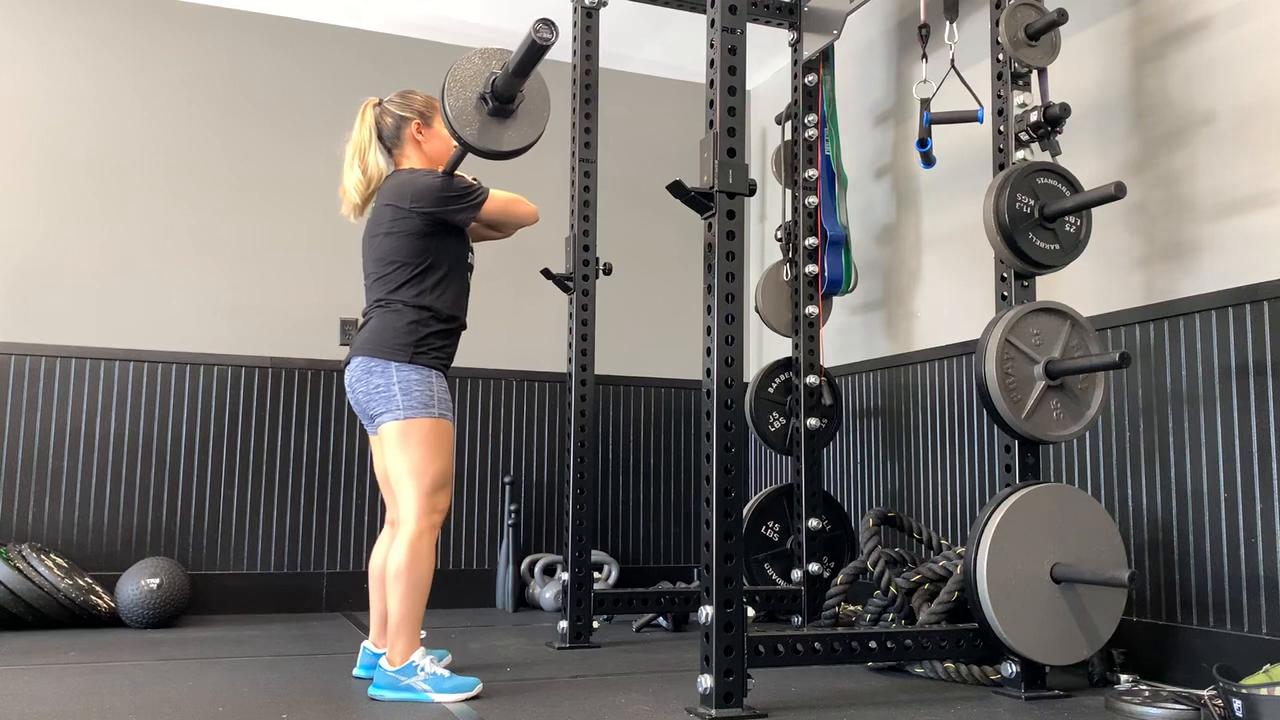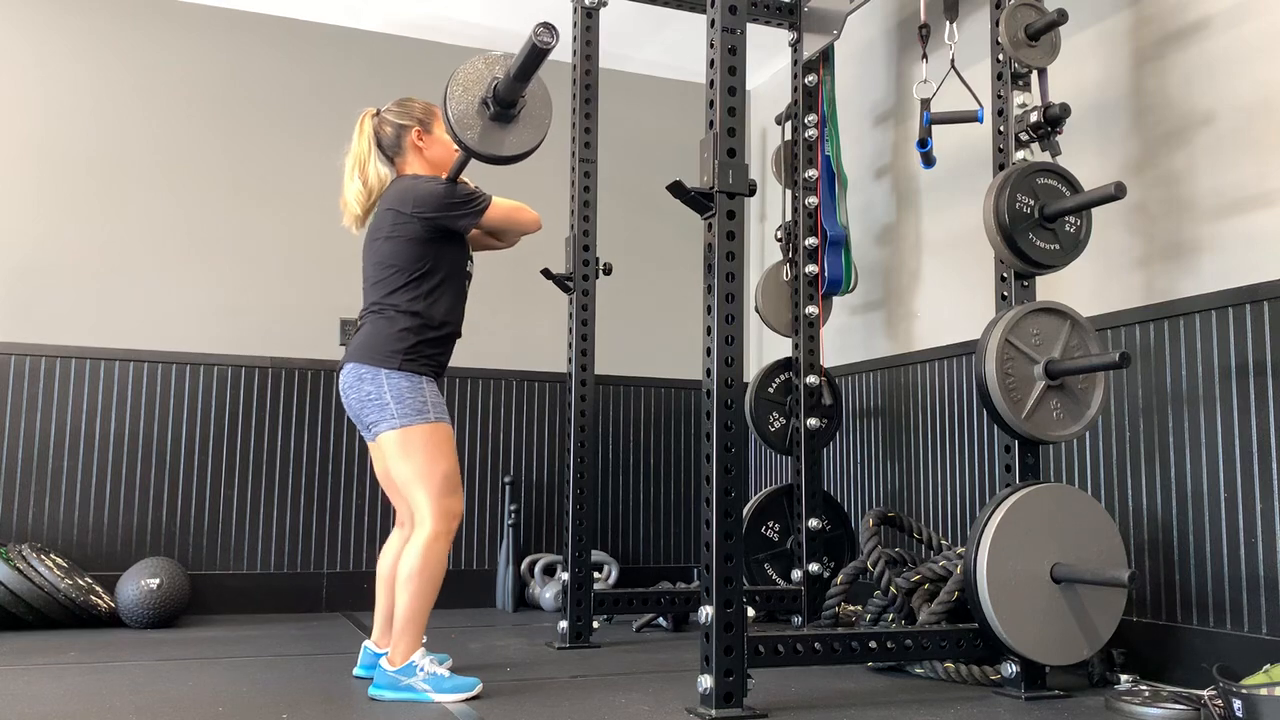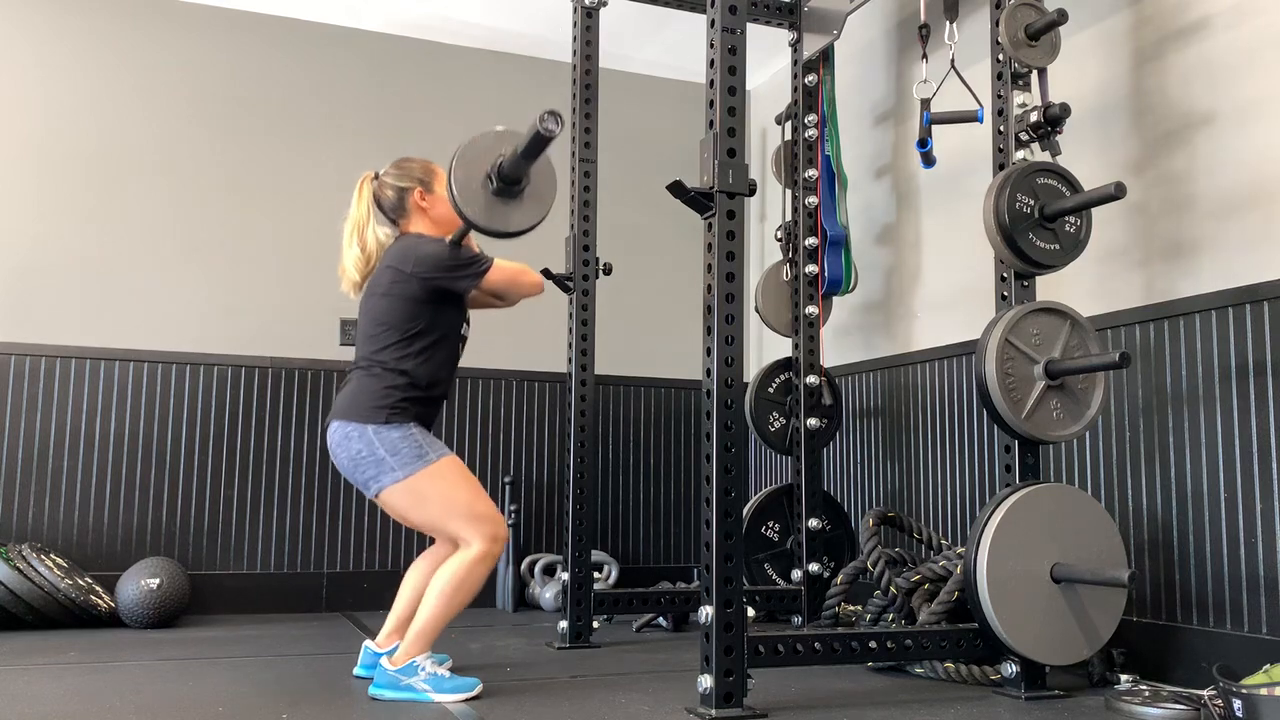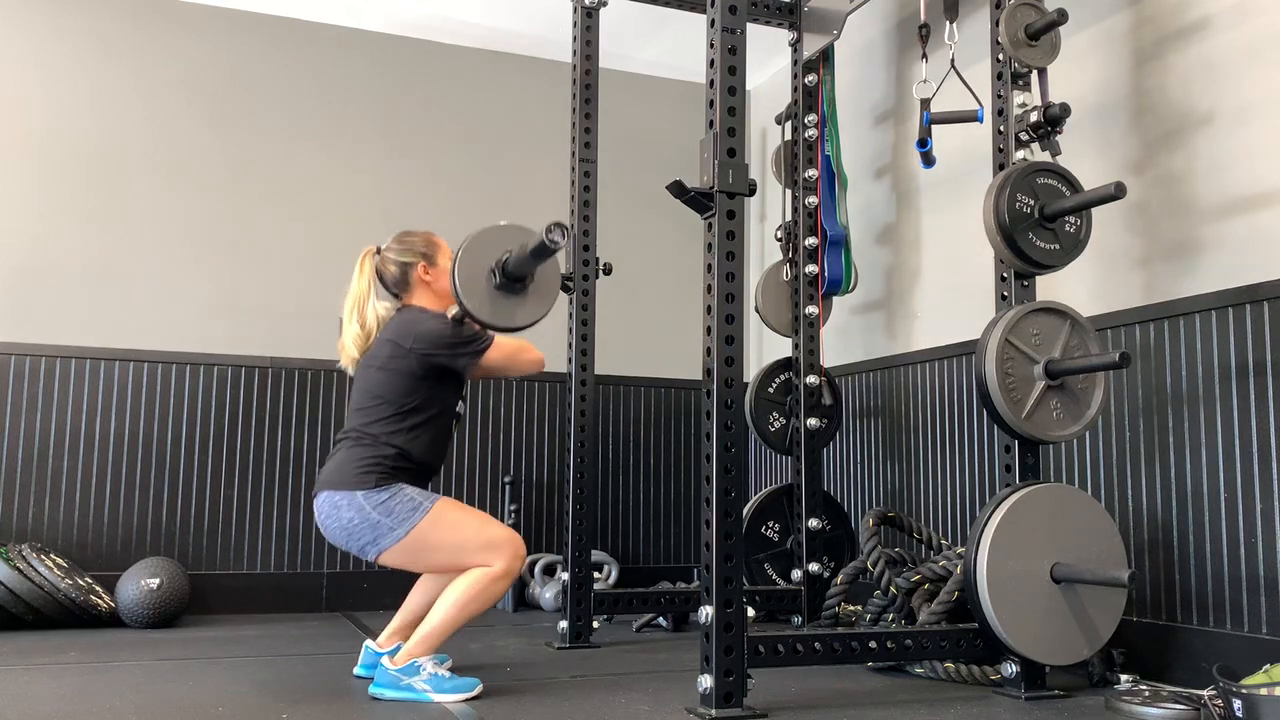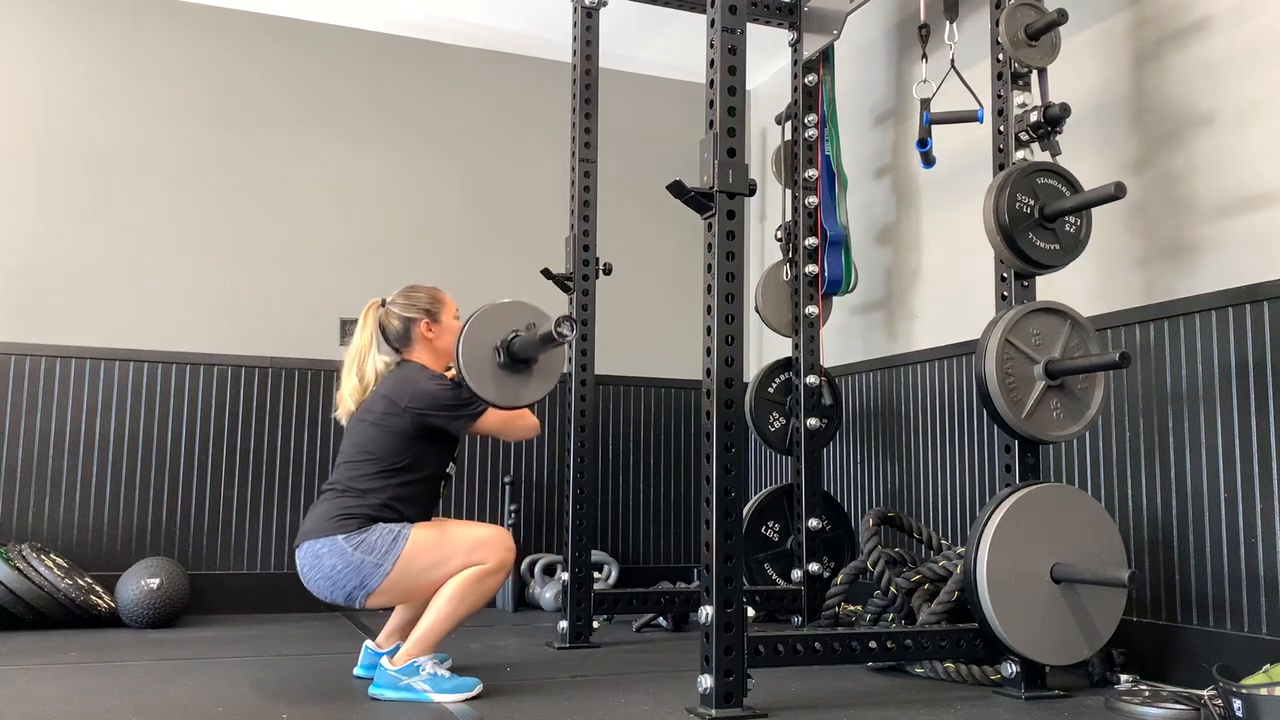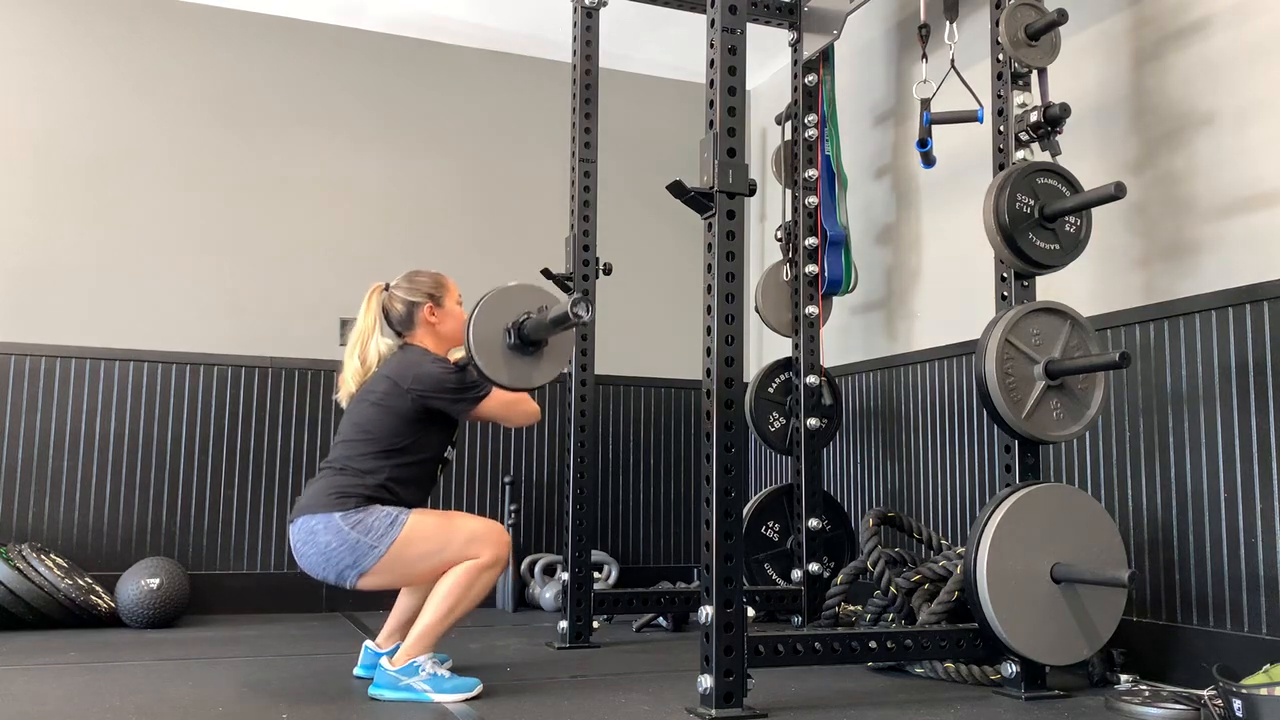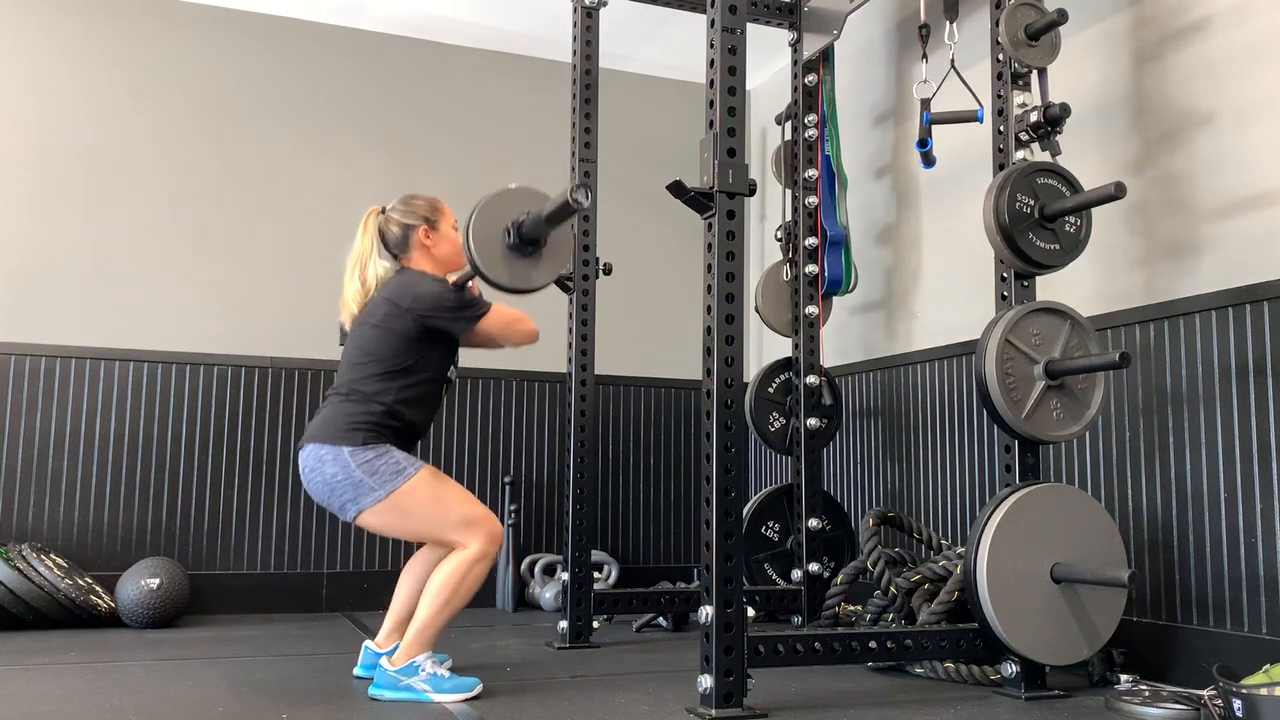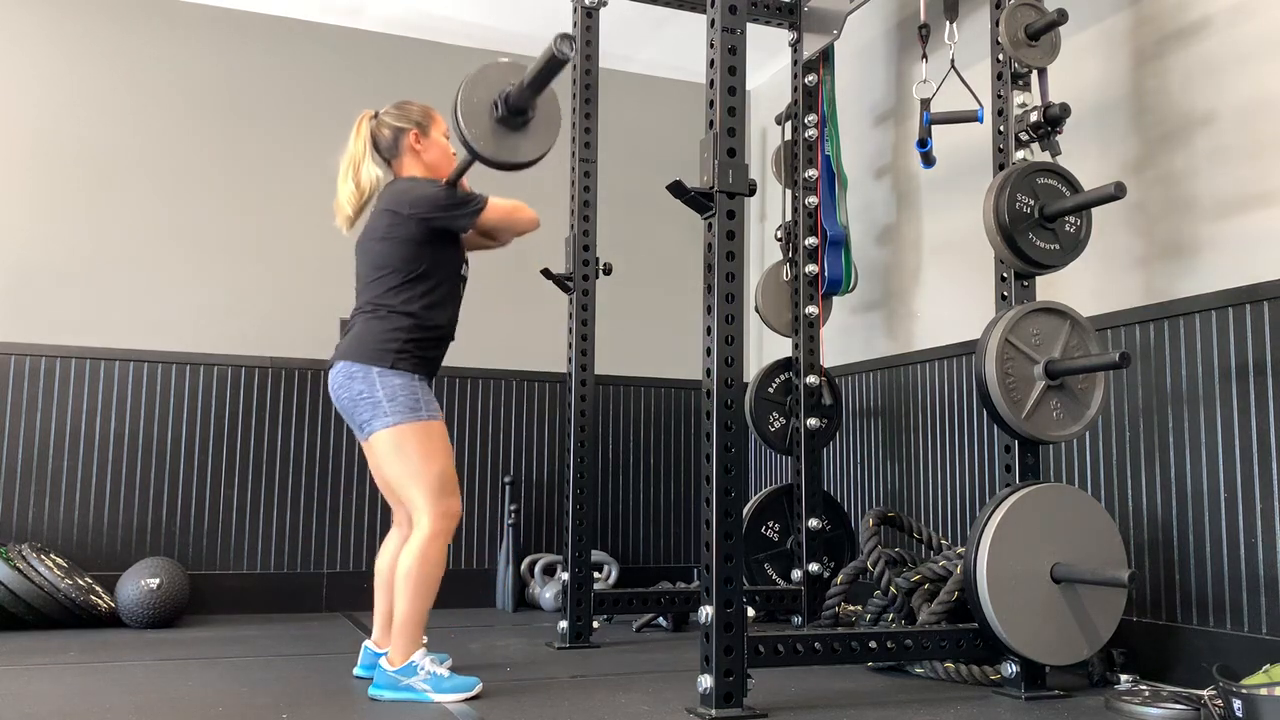
dt=0.4s
person 1, frame 1
left shoulder: (395, 198)
right shoulder: (425, 187)
left elbow: (475, 228)
right elbow: (525, 213)
left wrist: (473, 213)
right wrist: (478, 195)
left hip: (378, 367)
right hip: (402, 367)
left knee: (403, 518)
right knee: (423, 514)
left ankle: (379, 647)
right ankle: (400, 666)
person 1, frame 2
left shoulder: (401, 202)
right shoulder: (429, 193)
left elbow: (497, 238)
right elbow: (527, 221)
left wrist: (477, 223)
right wrist: (476, 202)
left hip: (375, 374)
right hip: (395, 374)
left knee: (414, 520)
right knee: (438, 515)
left ankle: (381, 647)
right ankle: (402, 665)
person 1, frame 3
left shoulder: (405, 259)
right shoulder: (430, 255)
left elbow: (498, 295)
right elbow: (528, 282)
left wrist: (470, 259)
right wrist: (474, 255)
left hip: (364, 428)
right hip: (382, 429)
left knee: (459, 538)
right knee: (485, 536)
left ankle: (384, 647)
right ankle: (404, 665)
person 1, frame 4
left shoulder: (405, 329)
right shoulder: (430, 331)
right elbow: (529, 360)
left wrist: (473, 332)
right wrist: (480, 330)
left hip: (350, 496)
right hip: (367, 497)
left knee: (474, 549)
right knee: (505, 553)
left ankle: (386, 647)
right ankle: (406, 666)
person 1, frame 5
left shoulder: (404, 383)
right shoulder: (425, 390)
right elbow: (525, 426)
left wrist: (469, 383)
left hip: (334, 548)
right hip: (345, 550)
left knee: (464, 551)
right knee: (496, 549)
left ankle: (385, 648)
right ankle: (405, 666)
person 1, frame 6
left shoulder: (407, 369)
right shoulder: (428, 373)
right elbow: (524, 412)
left wrist: (473, 371)
left hip: (328, 528)
right hip: (339, 529)
left knee: (459, 547)
right knee: (490, 544)
left ankle: (385, 649)
right ankle: (405, 666)
person 1, frame 7
left shoulder: (406, 295)
right shoulder: (426, 293)
left elbow: (489, 333)
right elbow: (523, 331)
left wrist: (469, 299)
right wrist: (477, 297)
left hip: (337, 455)
right hip: (350, 456)
left knee: (457, 534)
right knee: (482, 535)
left ankle: (384, 647)
right ankle: (404, 666)
person 1, frame 8
left shoulder: (402, 205)
right shoulder: (423, 197)
left elbow: (490, 236)
right elbow: (523, 221)
left wrist: (469, 211)
right wrist: (474, 201)
left hip: (368, 373)
right hip: (384, 373)
left knee: (413, 520)
right knee: (436, 516)
left ankle: (381, 647)
right ankle: (401, 665)
